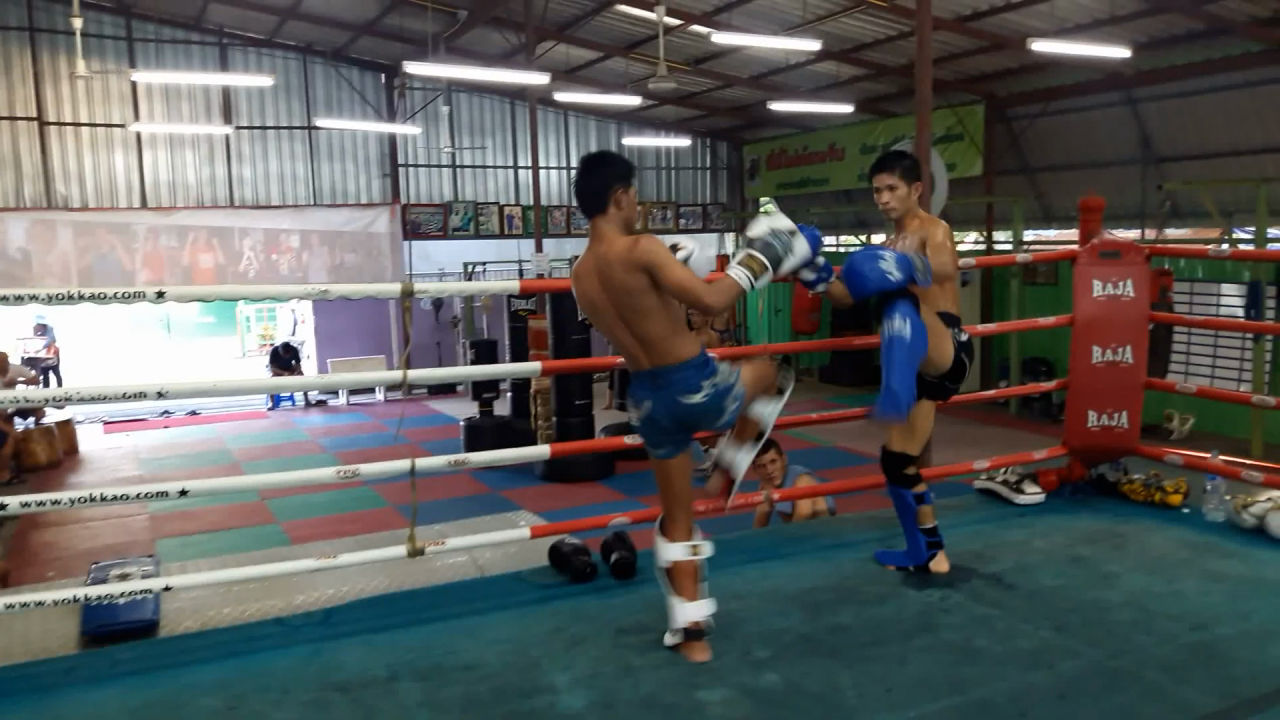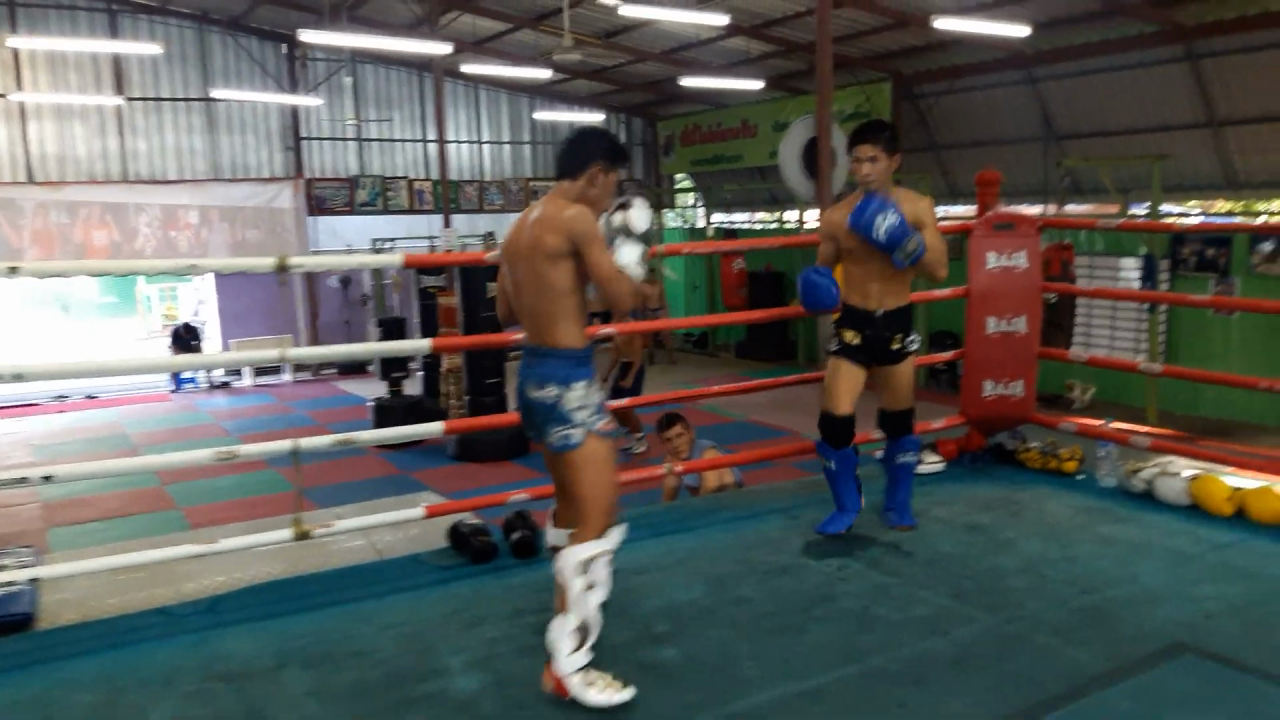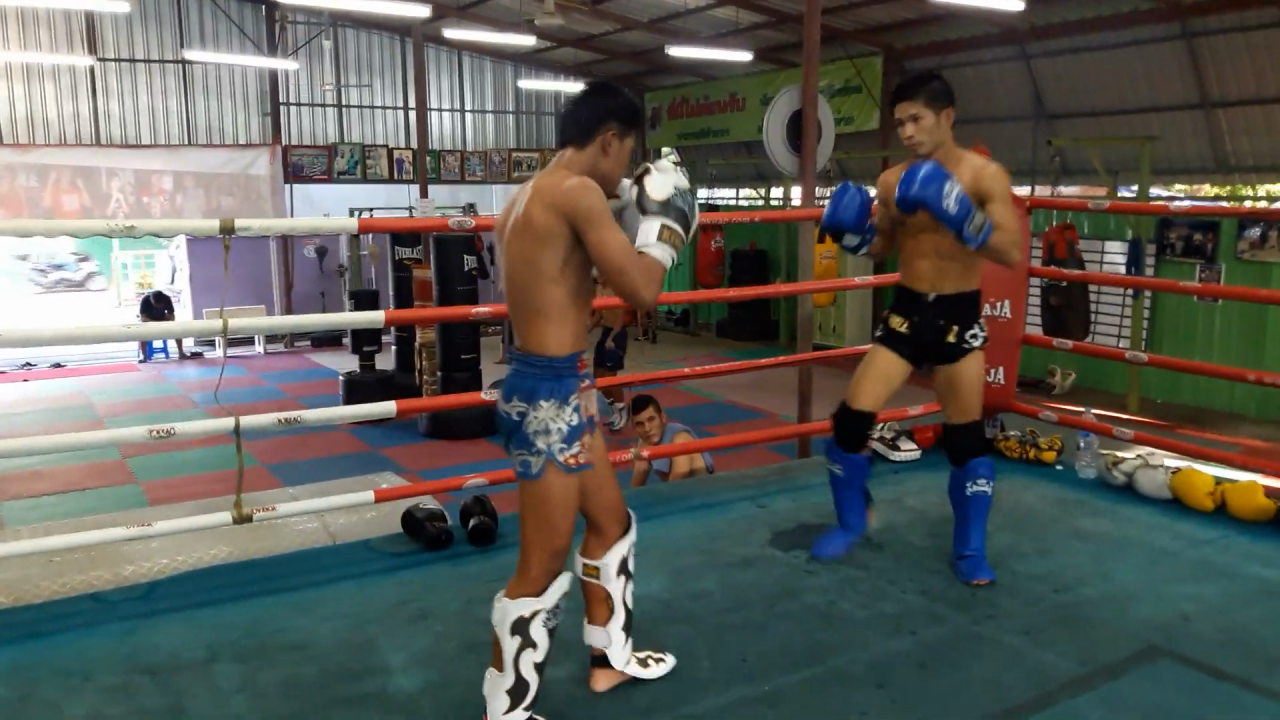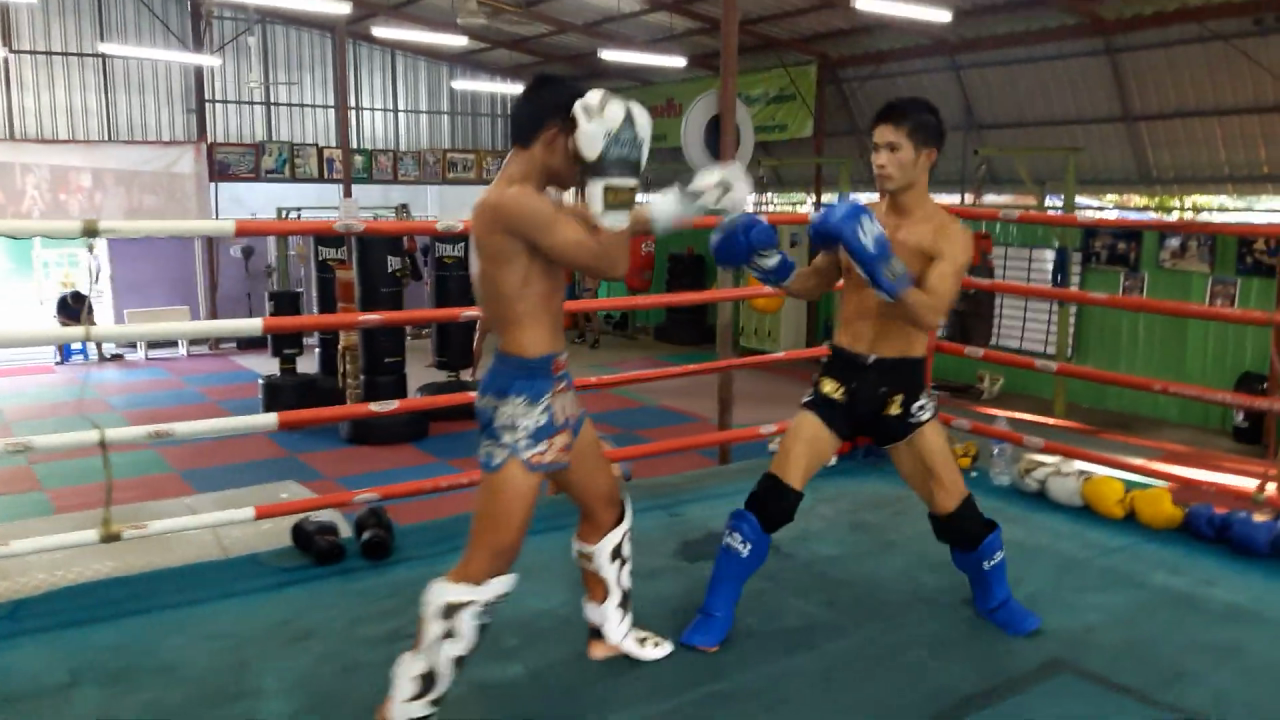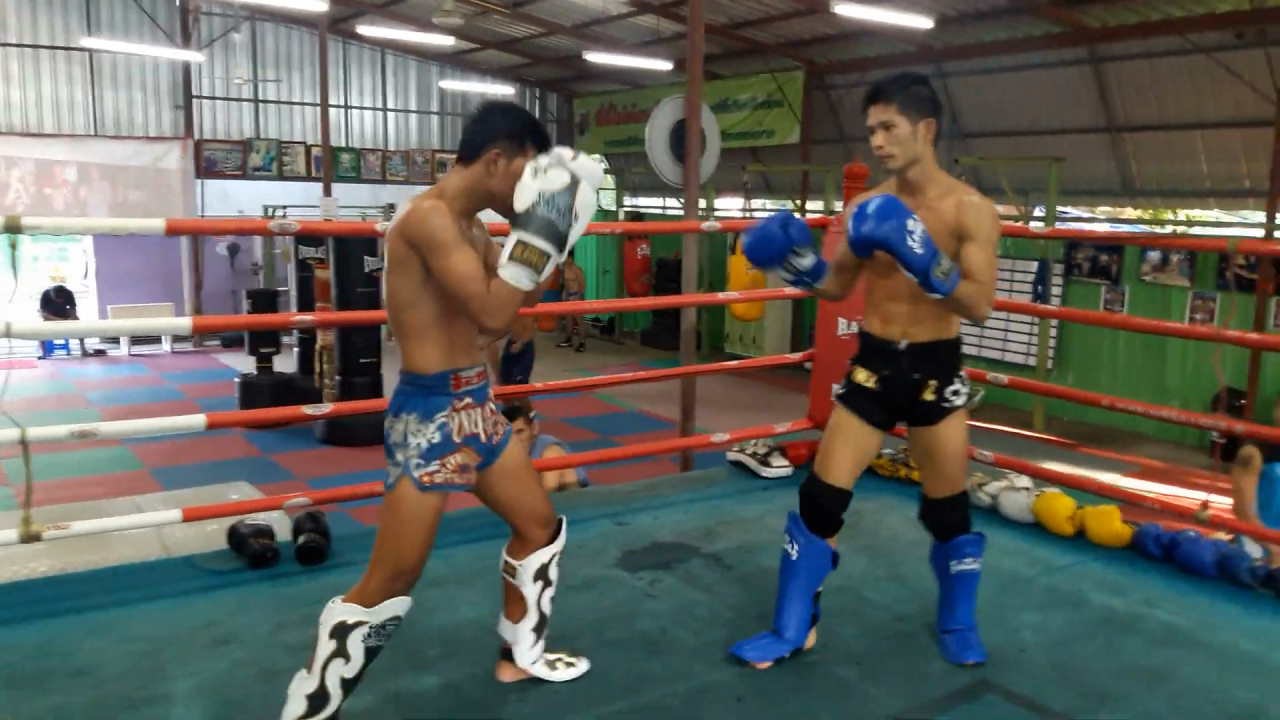
dt=0.7s
person 1, frame 1
left shoulder: (580, 275)
right shoulder: (641, 250)
right elbow: (712, 301)
right wrist: (759, 255)
left hip: (647, 397)
right hip: (697, 381)
left knee: (677, 514)
right knee: (767, 374)
left ankle: (691, 631)
right ankle: (733, 466)
person 1, frame 2
left shoulder: (521, 226)
right shoulder: (576, 218)
left elbow: (507, 312)
right elbow: (622, 300)
right wrist: (630, 243)
left hip: (533, 375)
right hip: (568, 380)
left knee: (572, 500)
right knee: (596, 526)
left ankle: (571, 611)
right ankle: (567, 666)
person 1, frame 3
left shoulder: (525, 200)
right shoulder: (577, 192)
right elbow: (641, 291)
left wrist: (626, 211)
right wrist: (665, 221)
left hip: (556, 387)
right hip: (549, 395)
left knee: (611, 524)
right knee: (541, 570)
left ankle: (610, 655)
person 1, frame 4
left shoulder: (529, 199)
right shoulder: (513, 202)
left elbow: (614, 227)
right elbow: (611, 261)
left wrist: (699, 194)
right wrist: (615, 168)
left hip: (549, 388)
right hip: (522, 396)
left knee: (607, 507)
right knee: (484, 567)
left ankle: (608, 629)
person 1, frame 5
left shoulder: (468, 225)
right shoulder: (429, 216)
left elbow: (511, 291)
right elbow: (494, 313)
left wrist: (563, 213)
right wrist: (540, 220)
left hip: (478, 406)
right hip: (428, 415)
left knee: (542, 527)
right knee: (386, 587)
left ankle: (521, 653)
person 2, frame 1
left shoulder: (933, 229)
right shoulder: (887, 245)
left elbow: (943, 268)
right elbow: (848, 295)
left wrist: (902, 266)
right wrist: (816, 274)
left hip: (944, 342)
right hip: (917, 357)
left knee: (901, 309)
right knee: (899, 458)
left ankle: (893, 396)
right ankle: (925, 551)
person 2, frame 2
left shoulder: (917, 209)
right shoulder: (836, 216)
left elbow: (939, 270)
right elbow: (824, 267)
left wrist: (900, 236)
right wrist: (814, 285)
left hip: (898, 328)
right hip: (852, 327)
left knee: (897, 423)
right knee: (835, 423)
left ankle: (896, 502)
right ankle: (848, 506)
person 2, frame 3
left shoulder: (986, 175)
right shoulder: (892, 182)
left elbow: (1015, 253)
left wrist: (960, 215)
right wrist: (855, 231)
left hip: (959, 316)
right hip: (905, 314)
left knee: (966, 440)
right knee: (851, 421)
left ankle: (970, 551)
right ankle: (850, 520)
person 2, frame 4
left shoulder: (948, 234)
right shoulder: (853, 222)
left elbow: (929, 314)
right elbow: (815, 285)
left wrist: (880, 263)
right wrist: (763, 257)
left hip: (901, 386)
right hip: (839, 377)
left knee: (954, 510)
right knee: (772, 499)
left ankle: (994, 598)
right ankle: (715, 613)
person 2, frame 5
left shoulder: (972, 210)
right shoulder: (867, 208)
left elbow: (980, 307)
right elbow: (834, 287)
left wrist: (924, 259)
right wrist: (796, 258)
left hip: (935, 370)
right hip: (872, 365)
left knee: (947, 510)
right knee: (820, 501)
left ankle: (957, 624)
right ankle: (792, 629)
